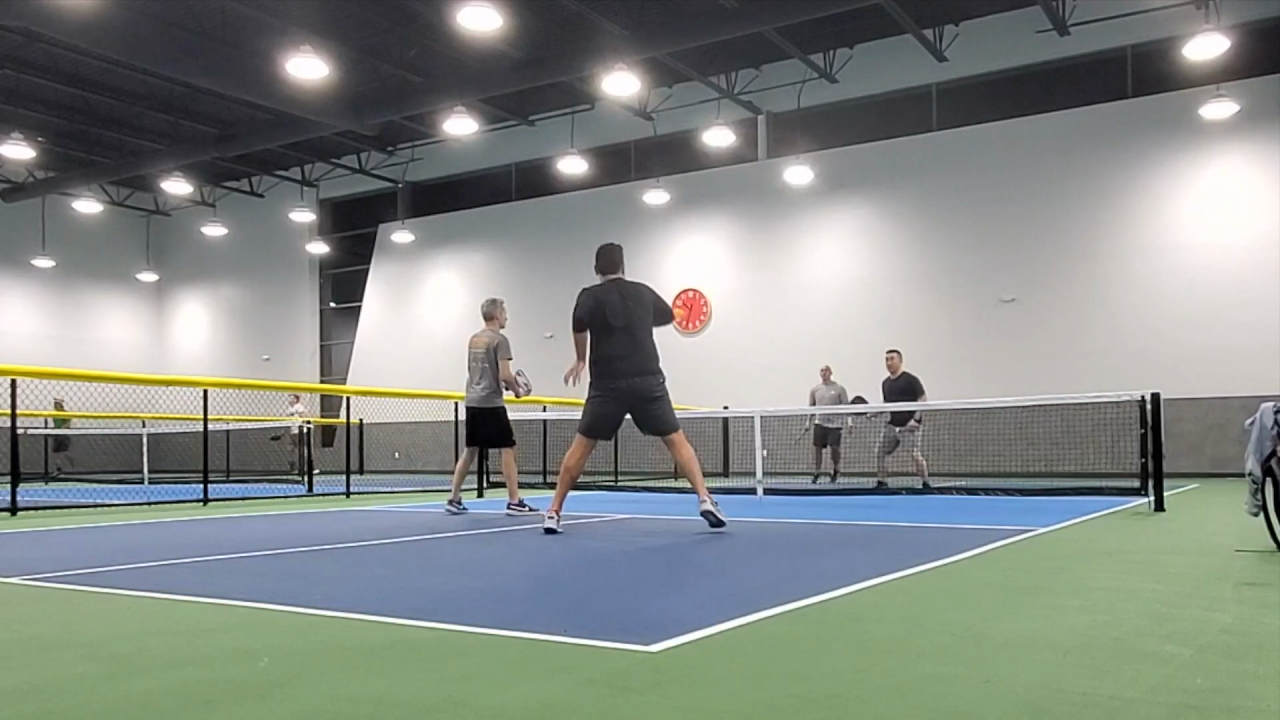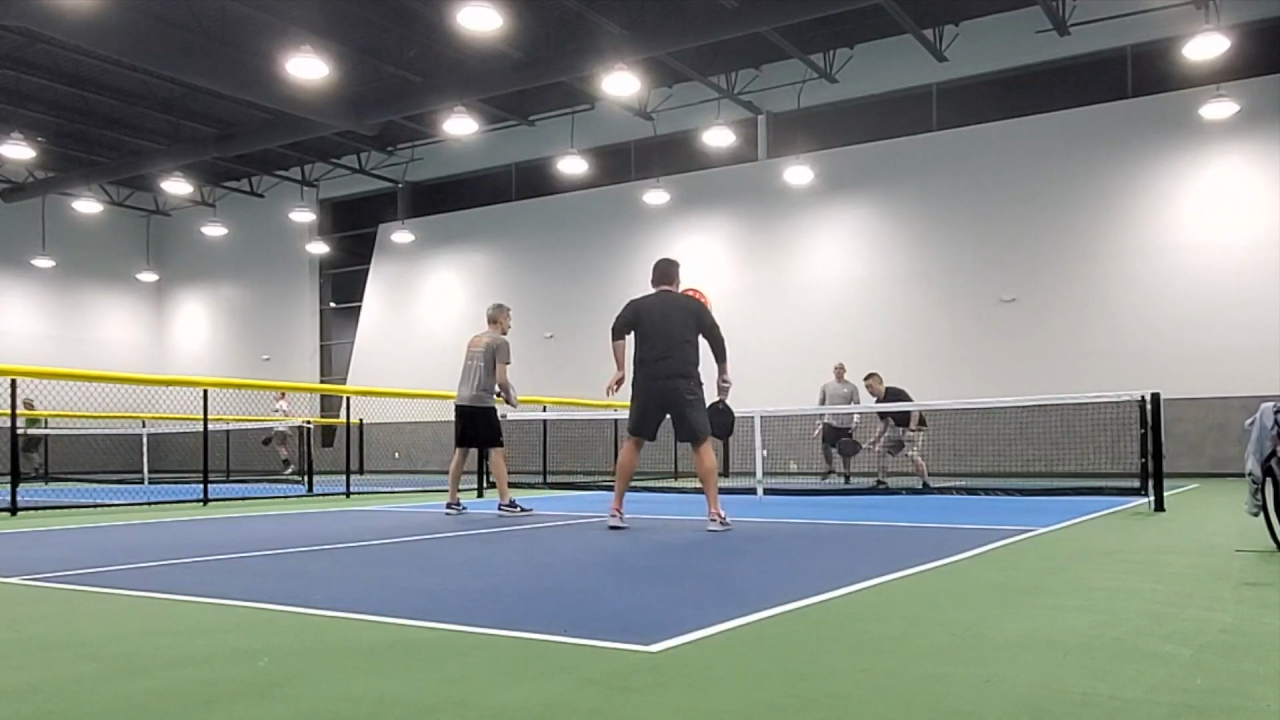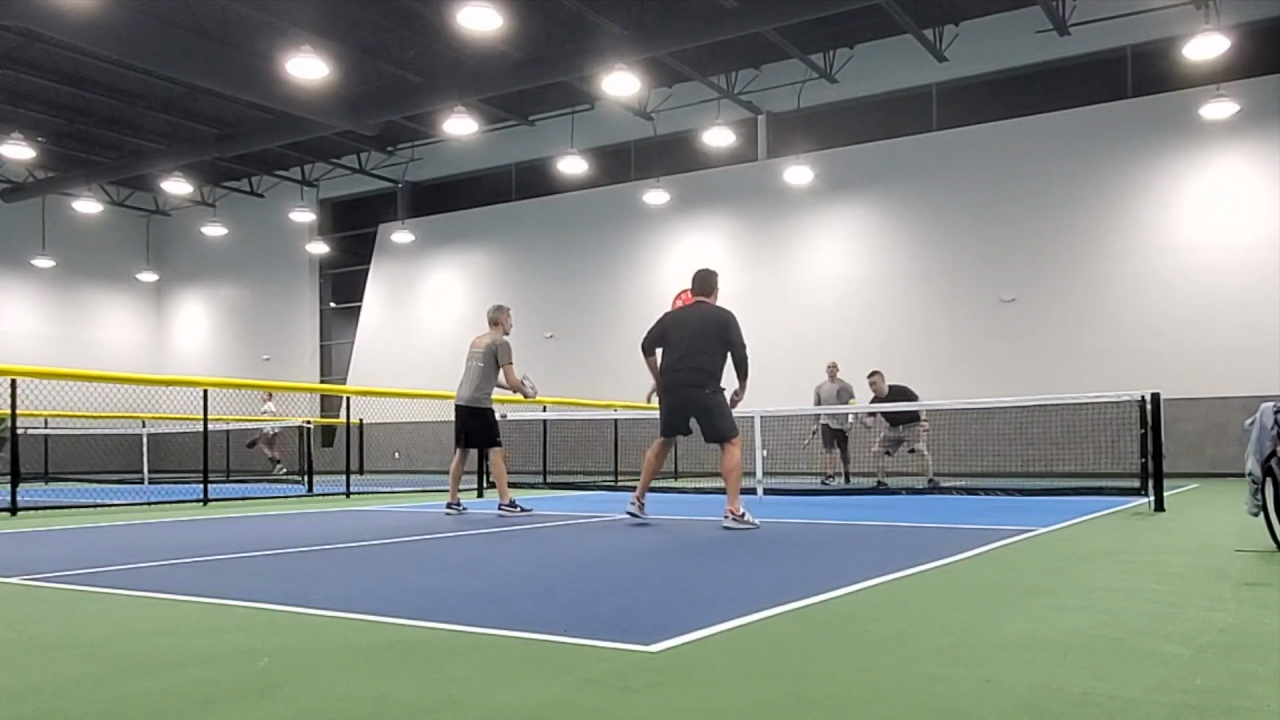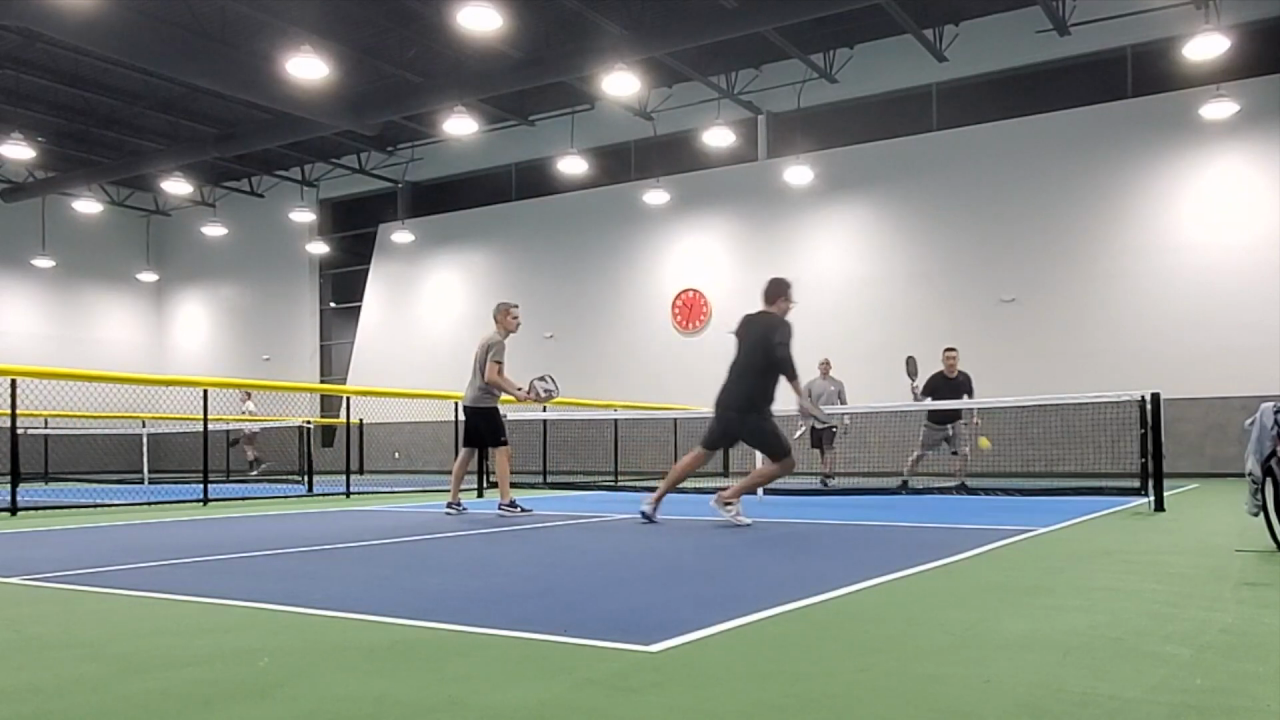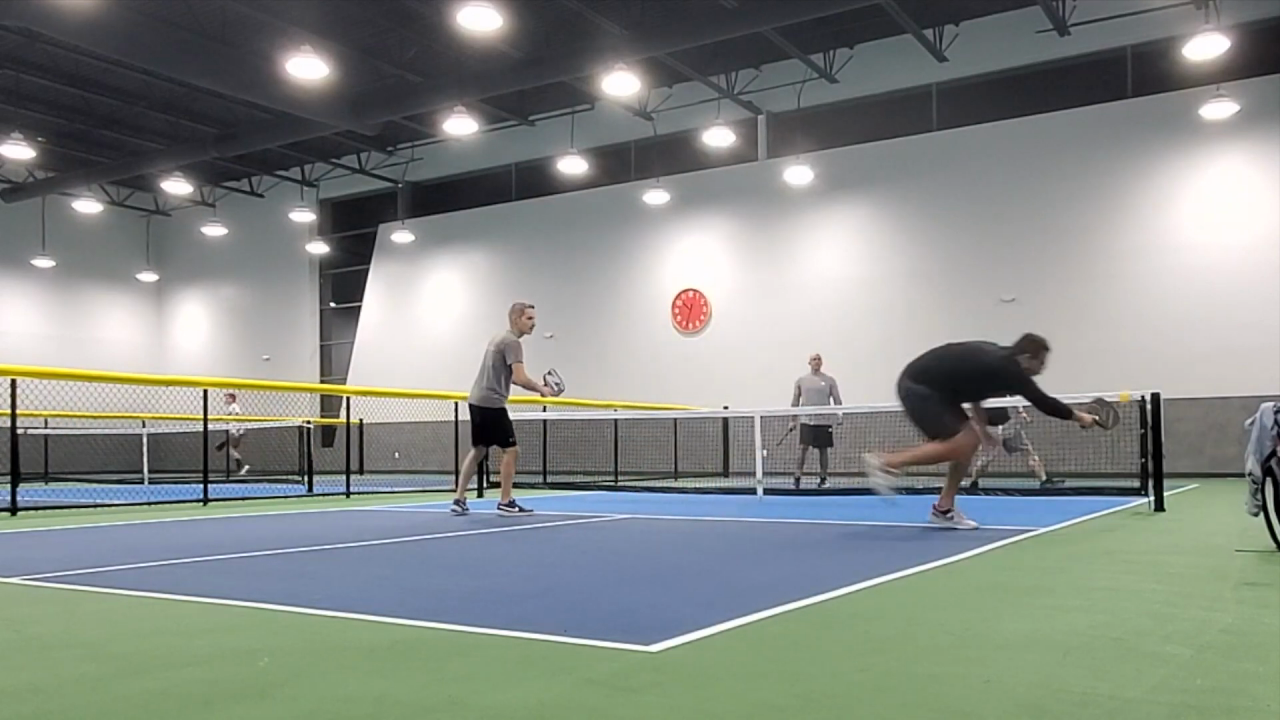
dt=0.5s
person 1, frame 1
left shoulder: (591, 295)
right shoulder: (644, 292)
left elbow: (580, 320)
right elbow: (668, 316)
left wrist: (580, 361)
left hip: (607, 383)
right hip: (648, 379)
left knee: (582, 445)
right knee: (675, 439)
left ankle: (554, 513)
right ankle: (706, 501)
person 1, frame 2
left shoulder: (637, 305)
right shoulder: (694, 305)
left elbow: (618, 331)
right elbow: (715, 338)
left wrist: (621, 370)
right wrist: (723, 373)
left hip: (646, 384)
right hip: (684, 383)
left knee: (633, 442)
right knee: (702, 445)
left ankle: (616, 511)
right ankle: (715, 514)
person 1, frame 3
left shoulder: (671, 317)
right shoulder: (723, 317)
left elbow: (647, 346)
right elbow: (739, 353)
left wrist: (660, 378)
right wrist: (741, 385)
left hip: (671, 389)
right hip: (704, 390)
left knee: (664, 440)
right knee: (731, 444)
left ankle: (637, 500)
right ankle: (733, 510)
person 1, frame 4
left shoulder: (749, 321)
right shoulder: (779, 326)
right elbow: (782, 358)
right wrist: (800, 394)
left hip: (728, 403)
right hip: (750, 409)
left knee: (702, 454)
right knee: (784, 463)
left ankle: (654, 501)
right ankle: (728, 498)
person 1, frame 5
left shoulder: (995, 357)
right shoulder: (1011, 370)
right elbow: (1043, 402)
left wrist: (980, 419)
right wrist: (1079, 417)
left hip: (923, 384)
right hip: (917, 386)
left knee: (969, 440)
right knee: (958, 446)
left ankle: (943, 509)
right ankle: (886, 463)
person 2, frame 1
left shoulder: (474, 339)
right shoulder: (499, 340)
right elbow: (505, 375)
left wrist: (505, 387)
right wrist: (517, 389)
left hip: (472, 403)
right hip: (491, 405)
left knee: (470, 451)
right knee: (508, 450)
left ankle: (454, 499)
right ankle: (514, 502)
person 2, frame 2
left shoulder: (474, 341)
right shoulder: (500, 342)
right elbow: (501, 379)
left wrist: (498, 392)
right wrist: (509, 397)
left hip: (463, 402)
right hip: (481, 404)
left knee: (461, 451)
right knee: (496, 451)
left ankle: (452, 501)
right ankle: (505, 502)
person 2, frame 3
left shoulder: (477, 341)
right shoulder: (501, 343)
right elbow: (511, 380)
left wrist: (517, 388)
right wrist: (526, 391)
left hip: (462, 402)
right hip: (479, 404)
left knee: (462, 452)
right knee: (495, 451)
left ankle: (453, 501)
right ankle: (506, 502)
person 2, frame 4
left shoulder: (490, 340)
right shoulder: (497, 342)
left elbow: (500, 376)
right elbow: (490, 378)
left wrist: (521, 390)
right wrist: (514, 393)
left hip: (472, 403)
right hip: (484, 404)
left knee: (467, 451)
right knee: (502, 451)
left ankle: (453, 501)
right ankle: (506, 502)
person 2, frame 5
left shoulder: (499, 338)
right shoulder: (512, 343)
right elbow: (520, 378)
left wrist: (536, 385)
right wrist: (541, 389)
left hip: (477, 401)
right hip: (492, 403)
left knee: (478, 450)
right knee: (510, 450)
left ankle: (460, 497)
right ankle: (506, 502)
